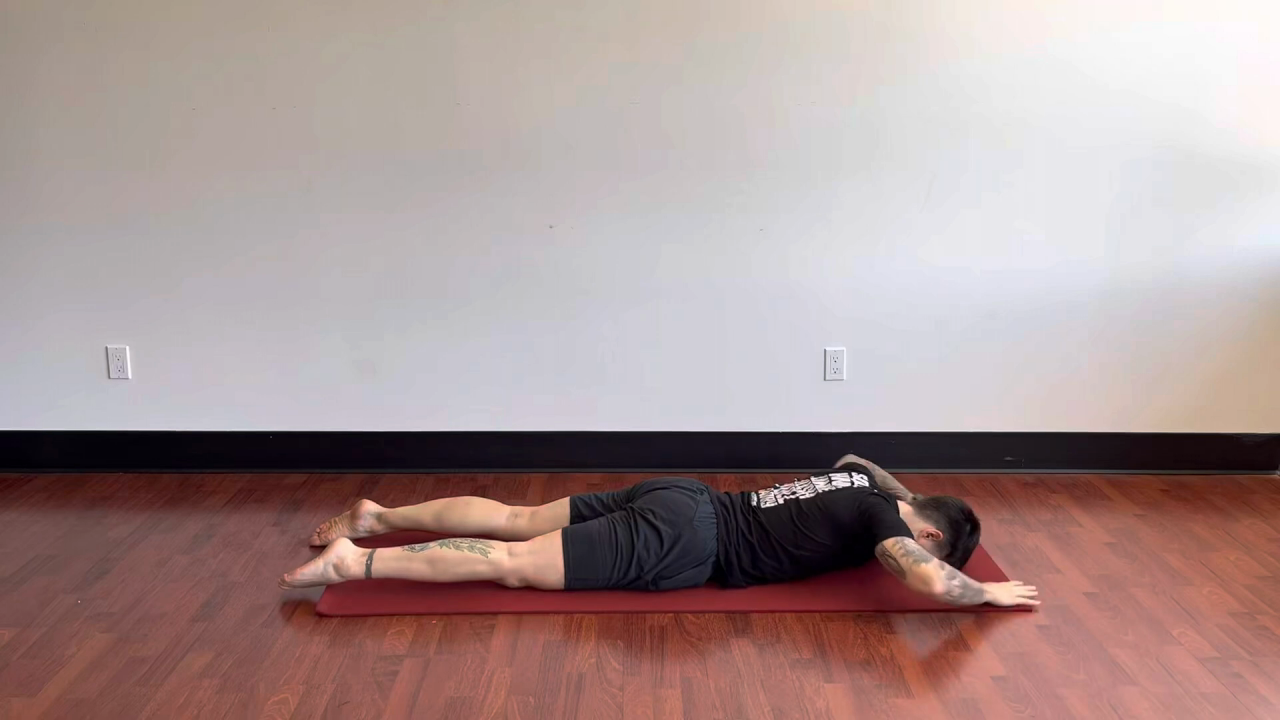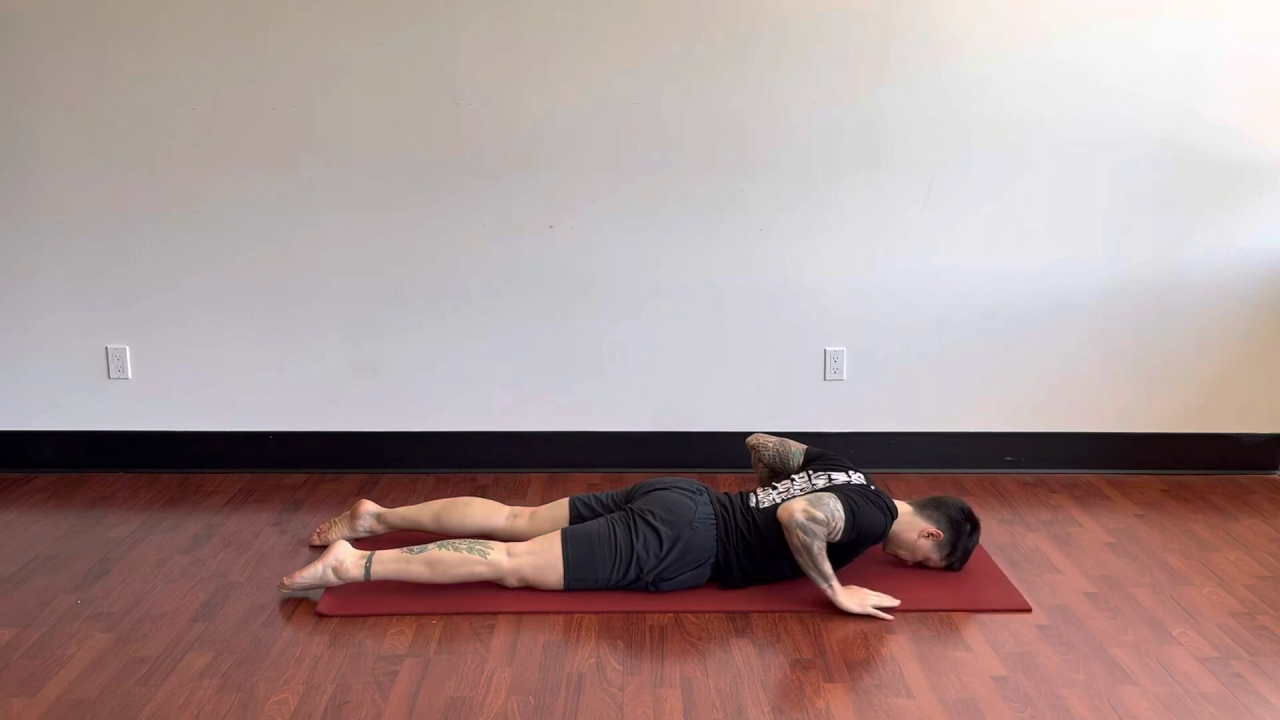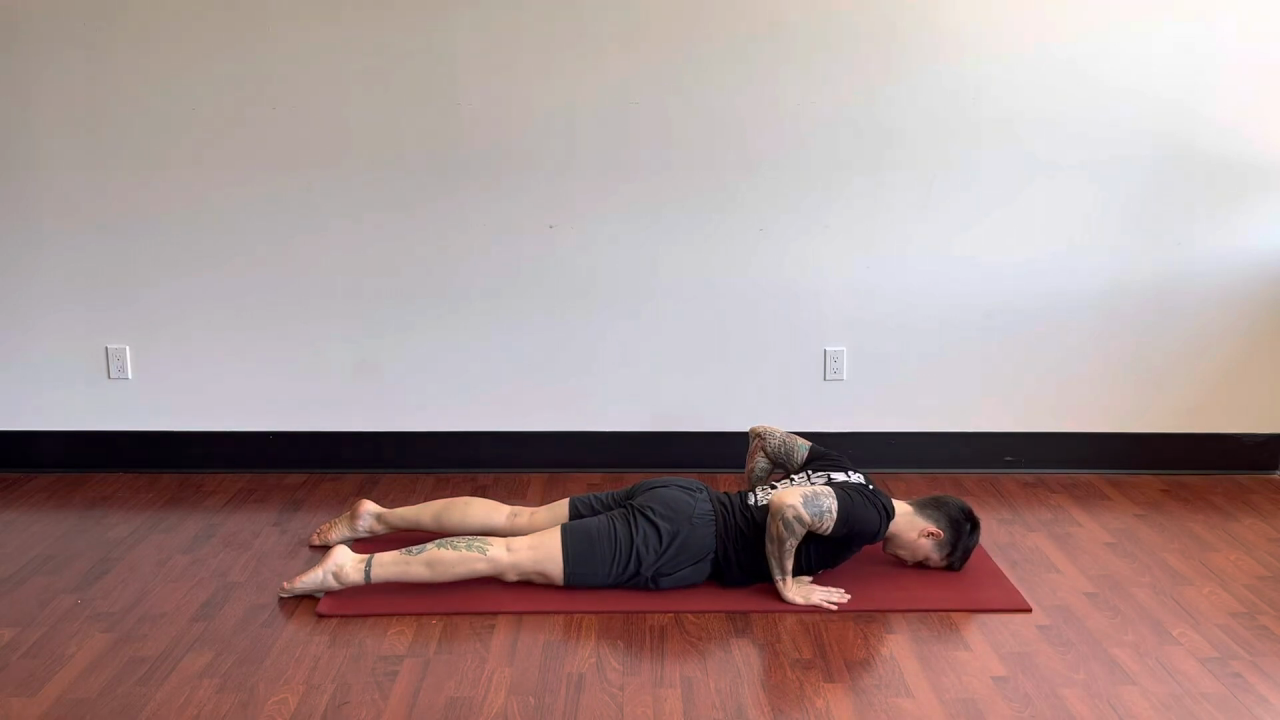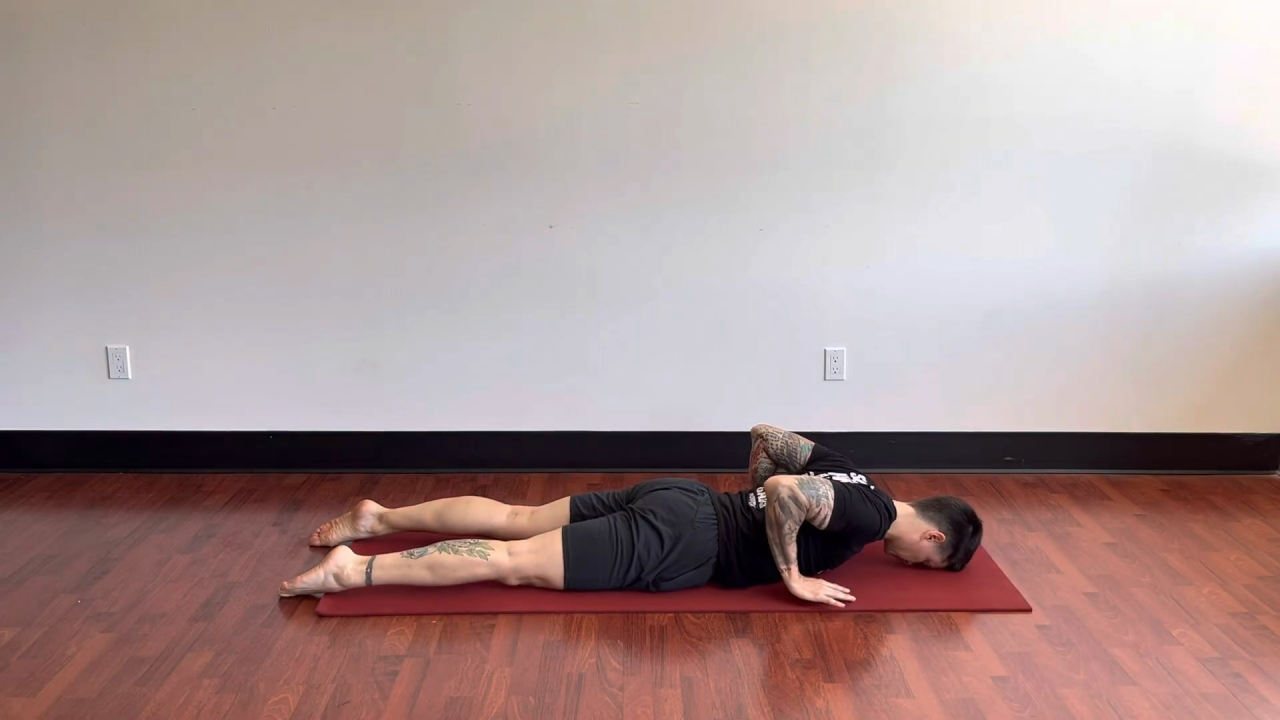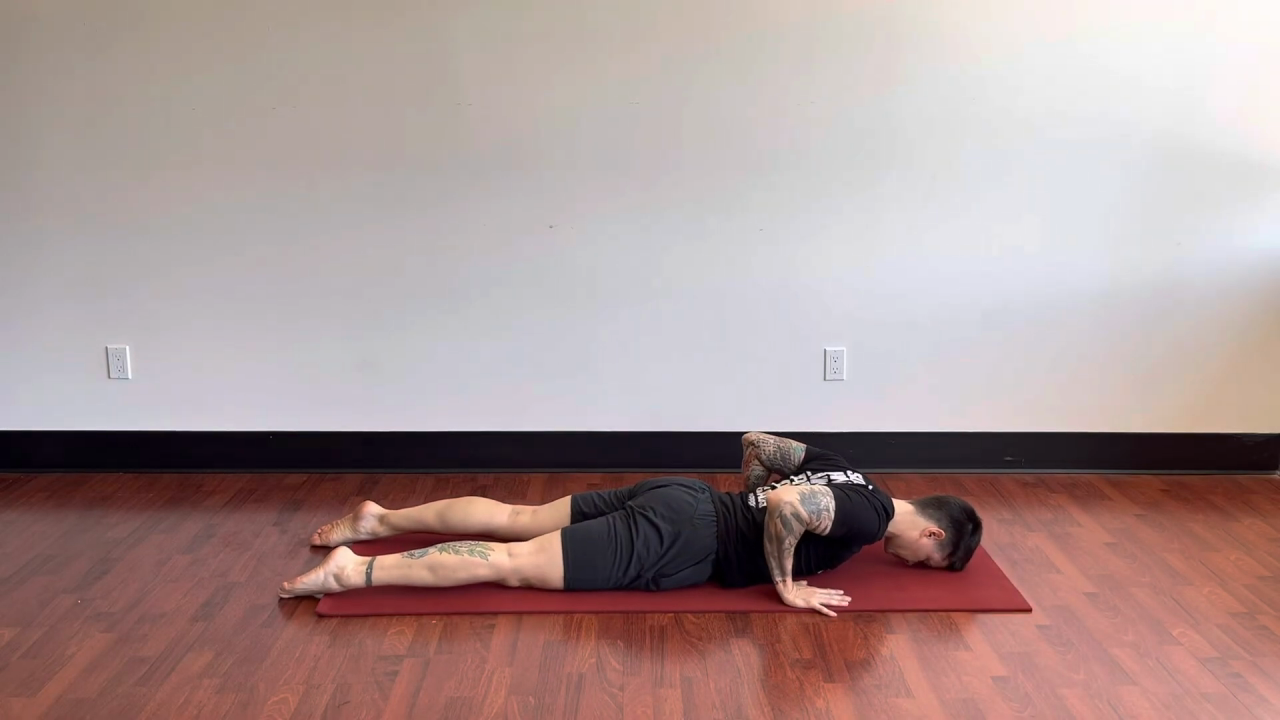
dt=0.5s
person 1, frame 1
left shoulder: (867, 484)
right shoulder: (883, 515)
right elbow: (927, 582)
left wrist: (906, 496)
right wrist: (989, 594)
left hip: (677, 500)
right hip: (679, 541)
left knee: (515, 520)
right knee: (513, 565)
left ankle: (378, 516)
right ankle: (356, 561)
person 1, frame 2
left shoulder: (843, 470)
right shoulder: (872, 515)
left elbow: (759, 442)
right elbow: (794, 517)
right wrist: (837, 590)
left hip: (674, 500)
right hip: (675, 544)
left knee: (513, 522)
right knee: (512, 566)
left ankle: (375, 515)
right ankle: (352, 563)
person 1, frame 3
left shoulder: (846, 473)
right shoulder: (869, 514)
left elbow: (763, 434)
right elbow: (789, 506)
right wrist: (782, 582)
left hip: (674, 501)
right hip: (675, 540)
left knee: (516, 519)
right knee: (515, 561)
left ankle: (376, 517)
right ankle: (353, 569)
person 1, frame 4
left shoulder: (845, 472)
right shoulder: (867, 513)
left elbow: (766, 435)
right elbow: (784, 488)
right wrist: (792, 576)
left hip: (676, 499)
right hip: (677, 543)
left knee: (515, 521)
right knee: (515, 564)
left ankle: (378, 517)
right ankle: (353, 571)
person 1, frame 5
left shoulder: (843, 471)
right shoulder: (868, 513)
left elbow: (756, 441)
right elbow: (785, 503)
right wrist: (785, 584)
left hip: (675, 499)
right hip: (675, 540)
left knee: (517, 520)
right knee: (513, 565)
left ankle: (378, 519)
right ankle: (354, 570)
